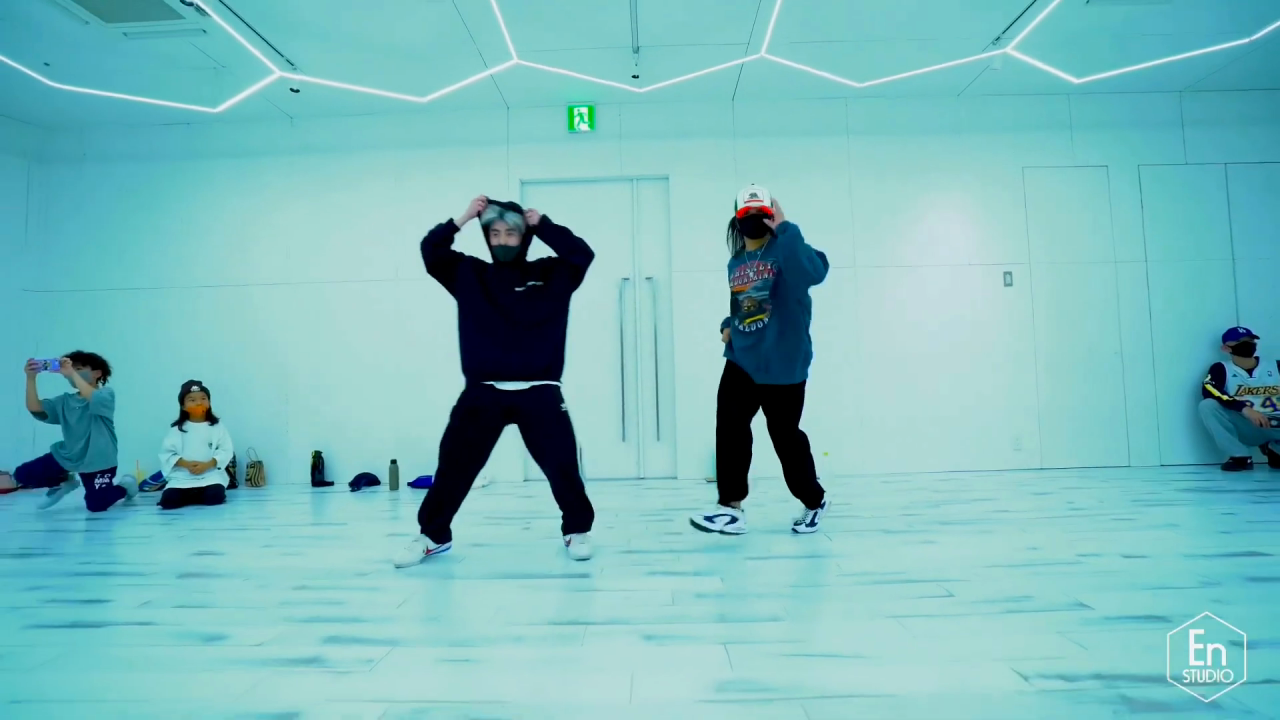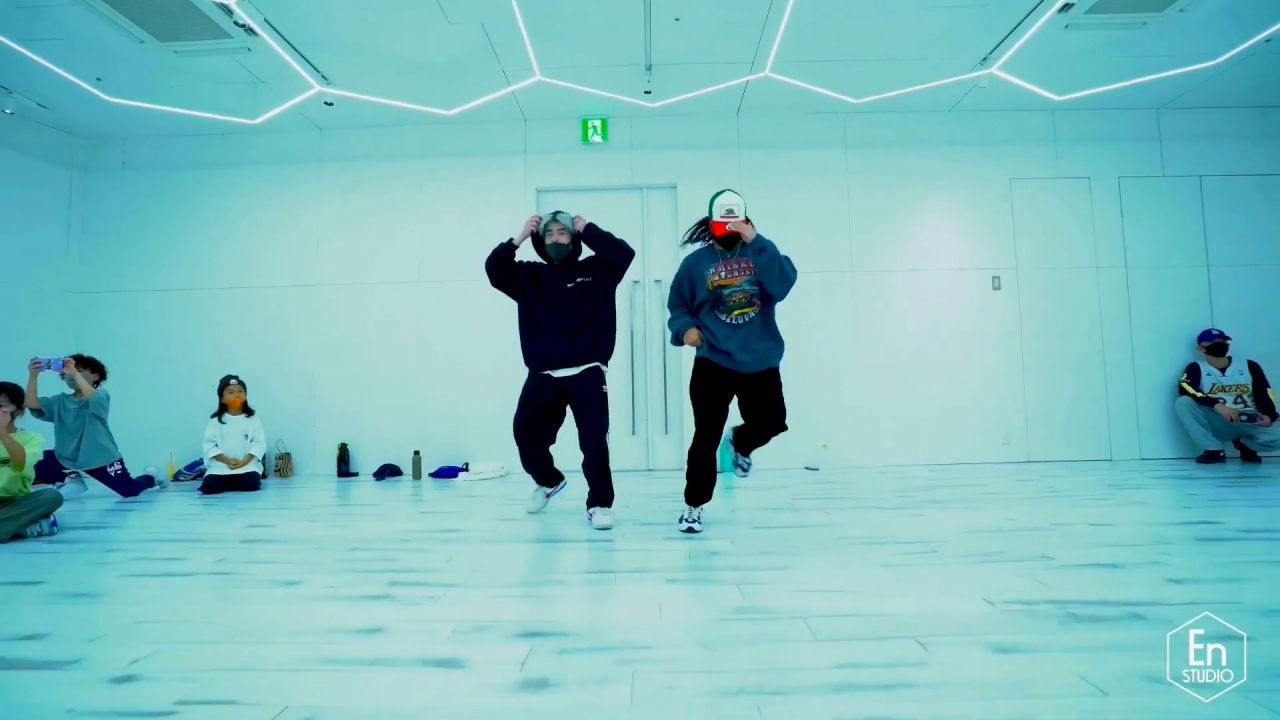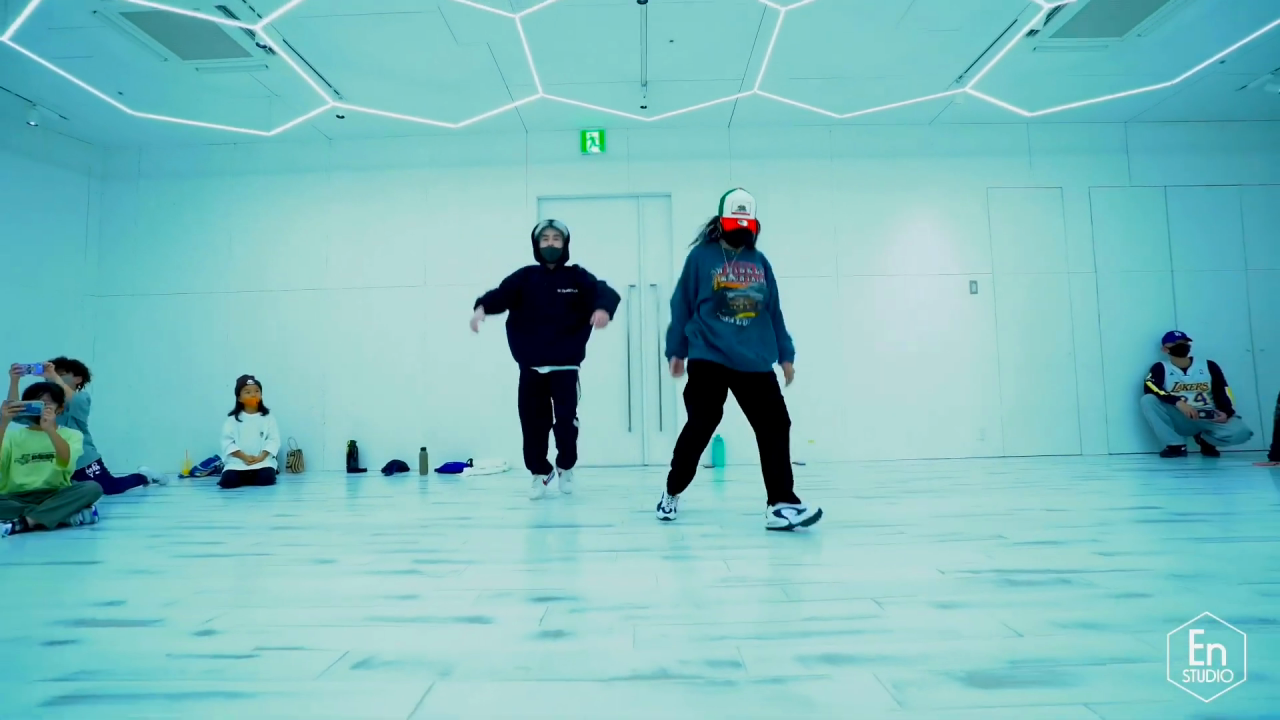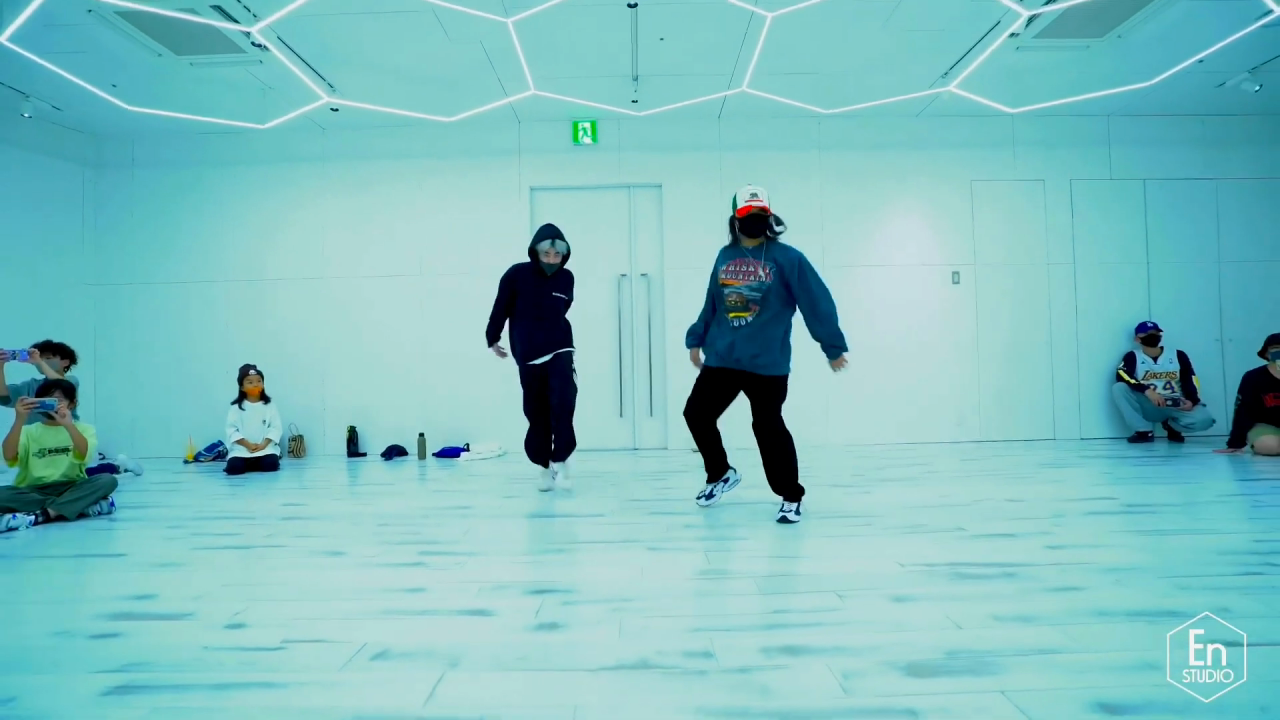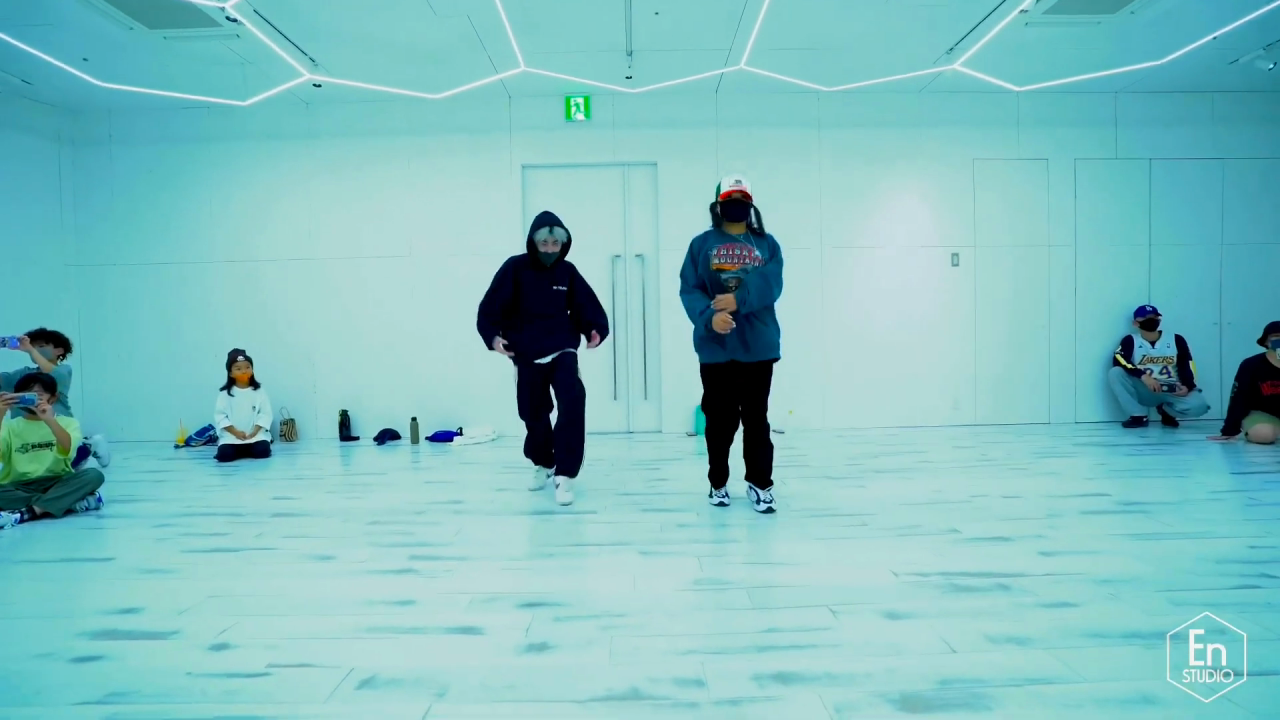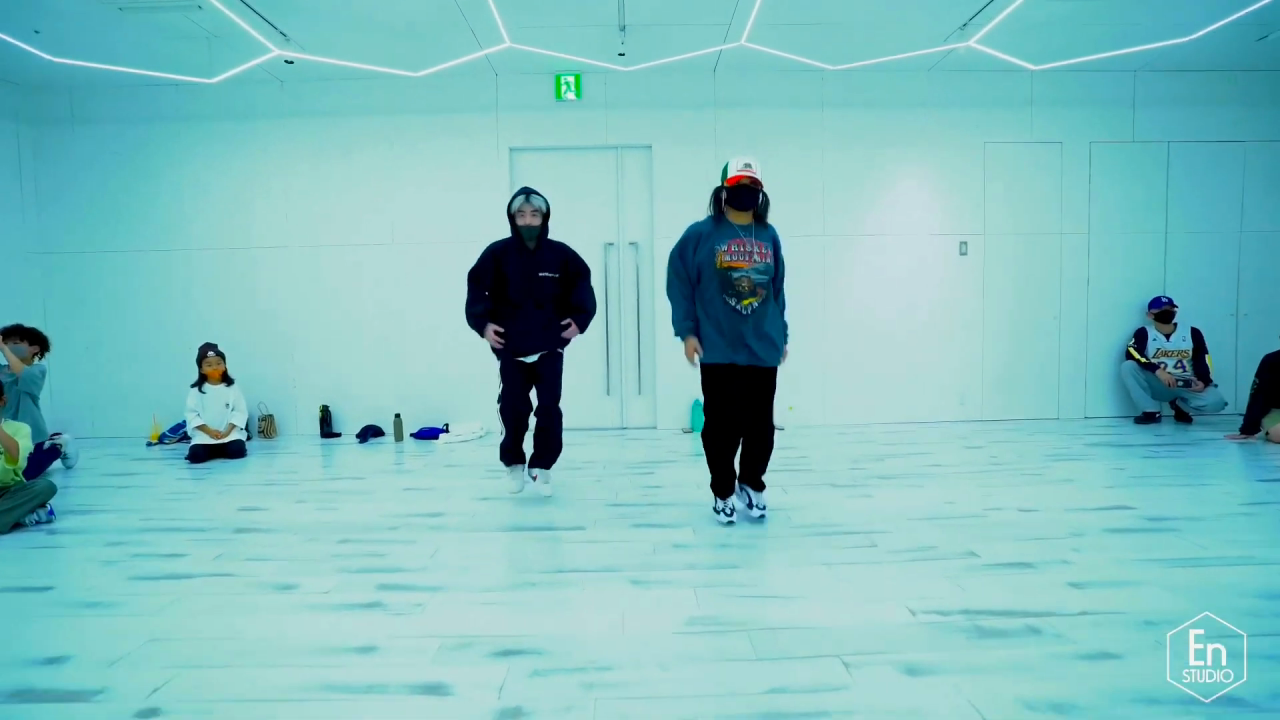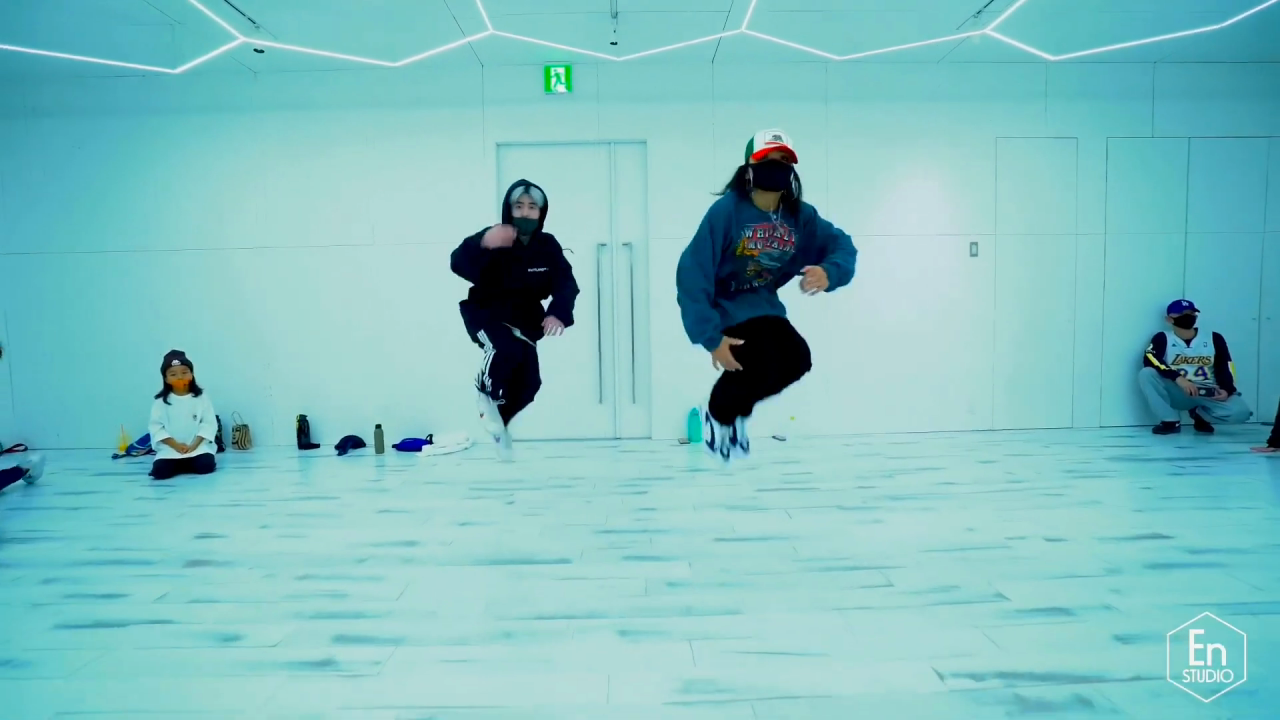
dt=0.4s
person 1, frame 1
left shoulder: (785, 248)
right shoulder: (735, 262)
left elbow: (814, 270)
left wrist: (785, 229)
right wrist: (730, 326)
left hip: (781, 364)
right hip: (741, 360)
left knee: (786, 435)
right knee: (731, 427)
left ankle: (813, 501)
right ankle: (731, 506)
person 1, frame 2
left shoulder: (757, 253)
right shoulder: (696, 261)
left elbow: (783, 284)
right elbow: (679, 306)
left wrist: (756, 241)
right wrist: (685, 329)
left hip: (760, 357)
right hip: (714, 359)
left knee: (771, 419)
right knee: (707, 432)
left ankle: (741, 443)
right ankle: (695, 503)
person 1, frame 3
left shoulder: (759, 261)
right shoulder: (700, 255)
left elbow: (772, 310)
right elbow: (682, 304)
left wrist: (786, 355)
right wrist: (677, 349)
left hip: (755, 361)
right hip: (709, 356)
left knee: (775, 426)
right knee: (701, 424)
left ankle: (781, 504)
right ankle: (673, 492)
person 1, frame 4
left shoulder: (786, 257)
right shoulder: (726, 255)
left elbow: (816, 300)
left wrist: (833, 347)
right wrist: (697, 339)
left hip: (765, 360)
right hip: (721, 357)
left knee: (768, 426)
right knee: (696, 413)
right ankle: (720, 475)
person 1, frame 5
left shoulder: (766, 243)
right shoulder: (702, 244)
left elbow: (771, 284)
right elbow: (689, 289)
left wrist: (739, 299)
right wrist: (709, 315)
left hip: (757, 345)
right hip: (716, 346)
left knee: (755, 417)
right knee: (722, 417)
left ankle: (759, 483)
right ankle: (718, 482)
person 1, frame 6
left shoulder: (768, 235)
right shoulder: (701, 234)
right elbow: (679, 281)
left wrist: (780, 331)
right wrist: (686, 330)
left hip: (762, 347)
right hip: (718, 347)
left knee: (761, 424)
right knee: (722, 422)
left ankle: (751, 486)
right ankle: (723, 493)
person 1, frame 7
left shoulder: (799, 215)
right shoulder: (725, 212)
left elbow: (842, 249)
right elbow: (693, 277)
left wrist: (827, 271)
right wrist: (711, 336)
left hip: (763, 308)
right hip: (724, 315)
left knee: (795, 358)
right knee: (764, 362)
left ankle: (732, 409)
right ankle: (721, 412)
person 2, frame 1
left shoulder: (548, 274)
right shoulder: (469, 274)
left elbow: (581, 255)
right elbow: (432, 252)
left wrist: (542, 225)
right wrist: (462, 220)
left hip: (538, 387)
right hip: (484, 389)
left knee: (561, 458)
right knee: (455, 461)
left ankle: (577, 529)
right ankle: (433, 535)
person 2, frame 2
left shoulder: (595, 271)
right shoulder: (529, 276)
left elbow: (624, 253)
right elbow: (494, 269)
left wrist: (587, 230)
right wrist: (520, 237)
left hip: (586, 372)
right hip: (543, 374)
left knee: (594, 438)
right knee: (527, 433)
left ankle: (600, 504)
right ankle: (549, 481)
person 2, frame 3
left shoulder: (577, 277)
right shoulder: (525, 277)
left elbow: (606, 293)
right elbow: (501, 296)
left wrist: (604, 308)
right wrist: (482, 308)
left hip: (565, 364)
right hip: (532, 365)
left knee: (565, 421)
right knee: (533, 422)
left ankle: (565, 467)
right ankle: (541, 472)
person 2, frame 4
left shoulder: (566, 278)
right shoulder: (516, 275)
right elbow: (501, 309)
right wrist: (492, 338)
left hip: (559, 350)
right hip: (529, 355)
left knee: (564, 399)
right knee: (536, 412)
person 2, frame 5
left shoulder: (566, 270)
right shoulder: (515, 268)
left elbow: (584, 302)
right elbow: (492, 303)
left wrist: (596, 329)
right wrist: (491, 334)
left hip: (563, 351)
right hip: (528, 355)
left knee: (572, 403)
right knee: (533, 413)
left ankle: (564, 475)
right ankle: (543, 463)
person 2, frame 6
left shoulder: (559, 254)
right shoulder: (498, 253)
left elbow: (582, 285)
right elbow: (476, 288)
left wrist: (580, 318)
right wrist: (482, 322)
left hip: (549, 346)
right hip: (512, 347)
left knee: (549, 406)
right knee: (513, 406)
left ankle: (540, 466)
right ankle: (514, 462)
person 2, frame 7
left shoulder: (548, 246)
right shoulder: (490, 239)
left elbow: (566, 284)
right elbow: (459, 263)
left wrist: (560, 313)
right wrist: (484, 244)
left hip: (524, 324)
right hip: (485, 316)
left knee: (528, 385)
right knee: (506, 353)
left ankle: (498, 415)
right ankle: (489, 393)
